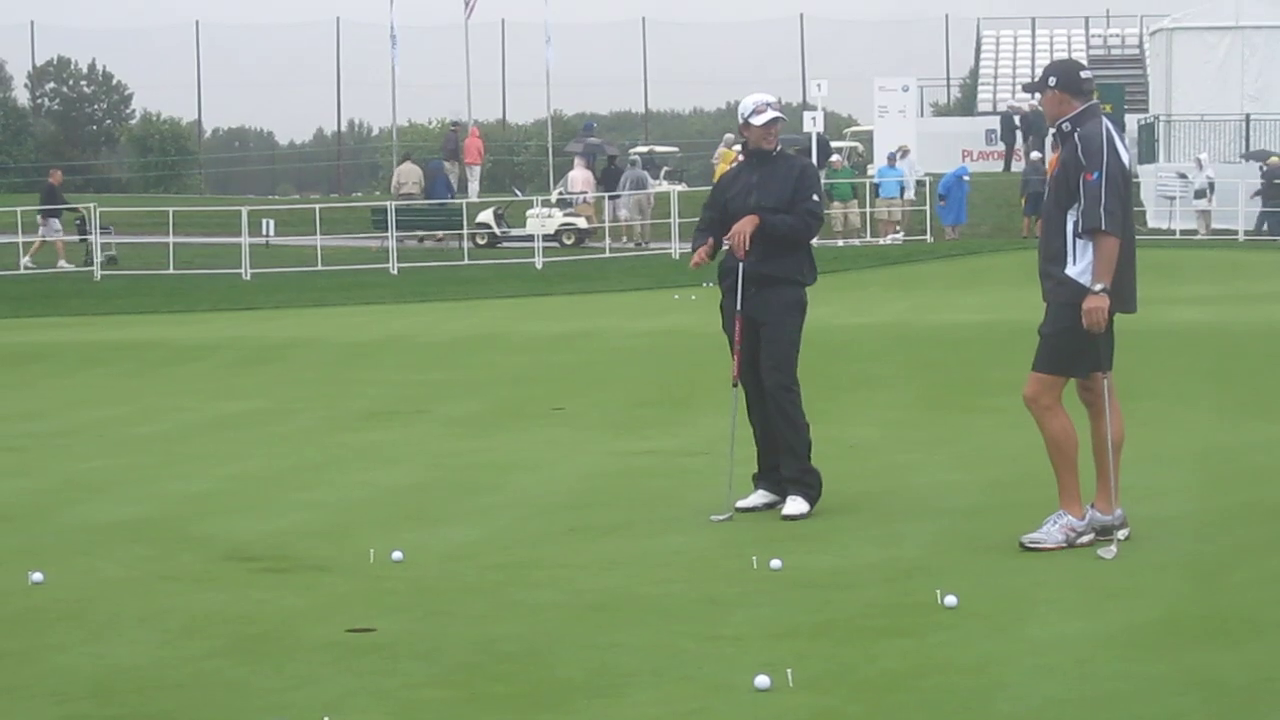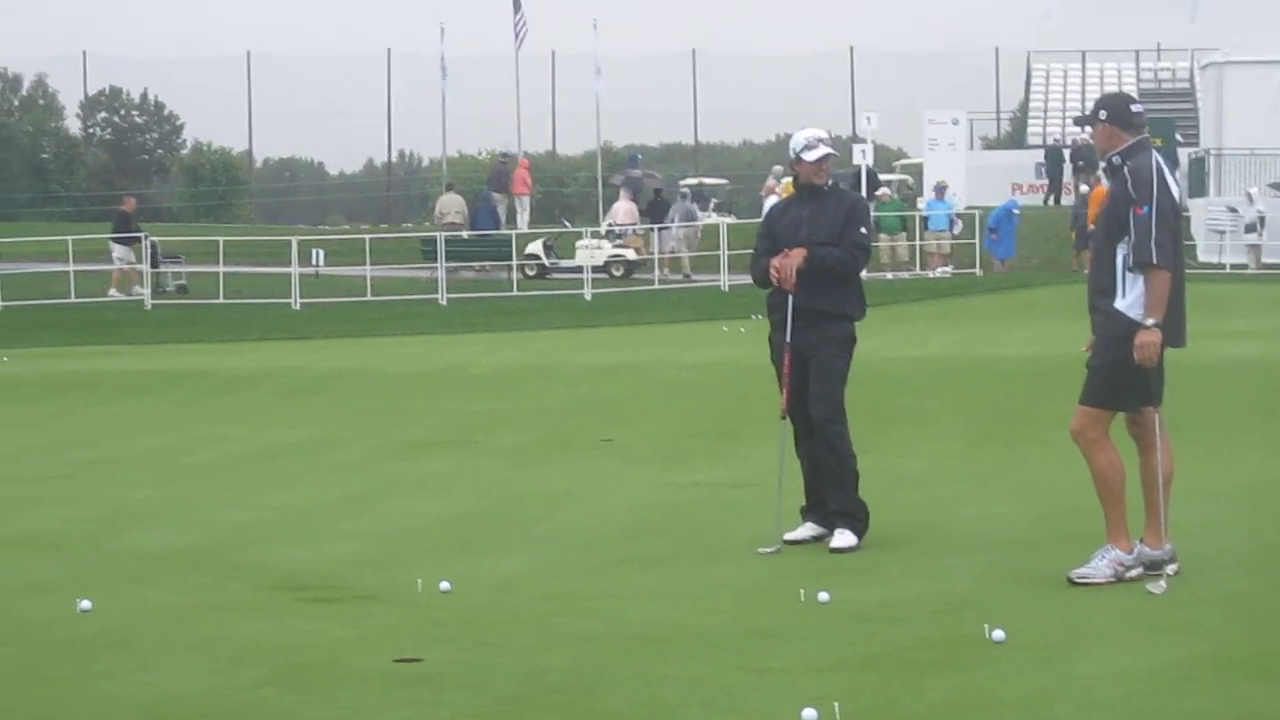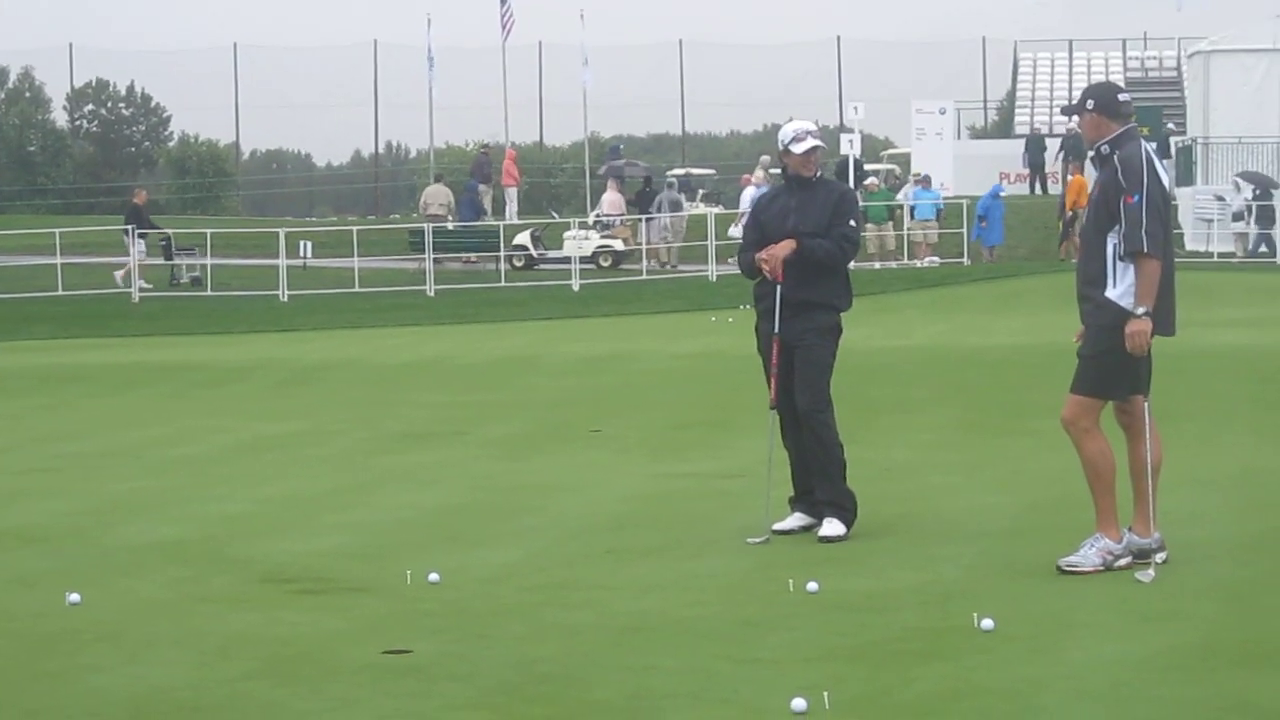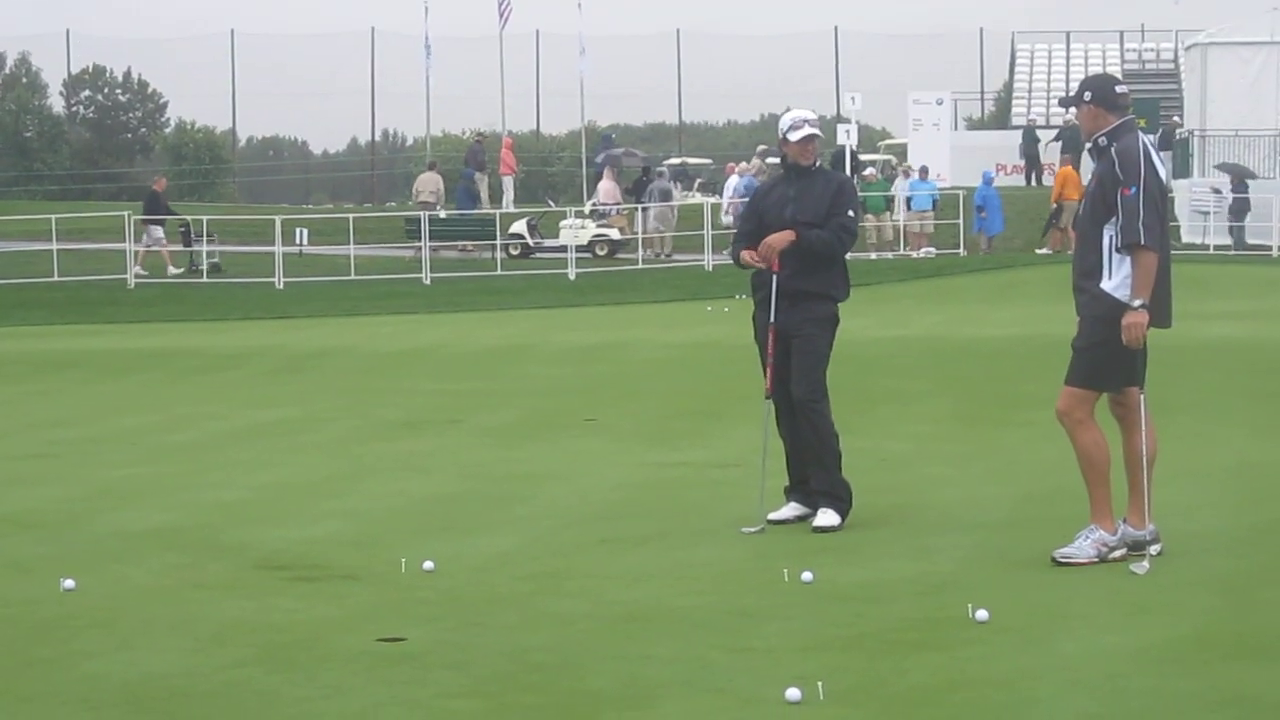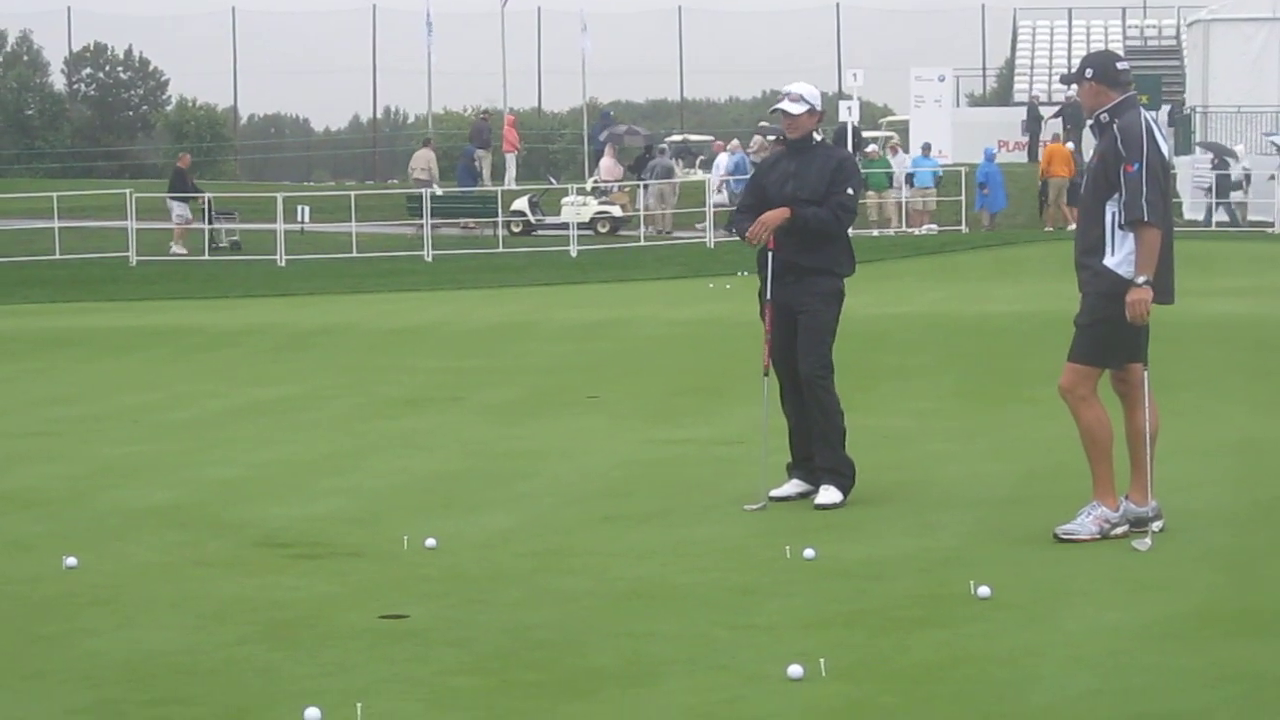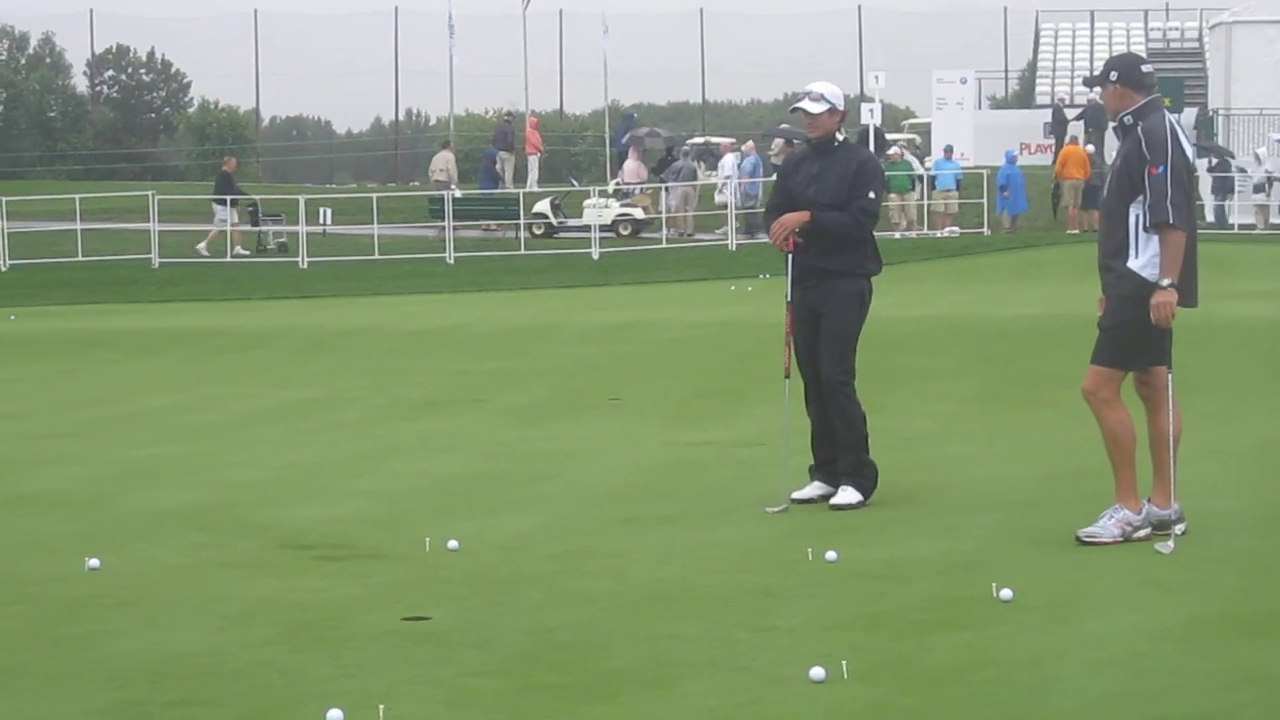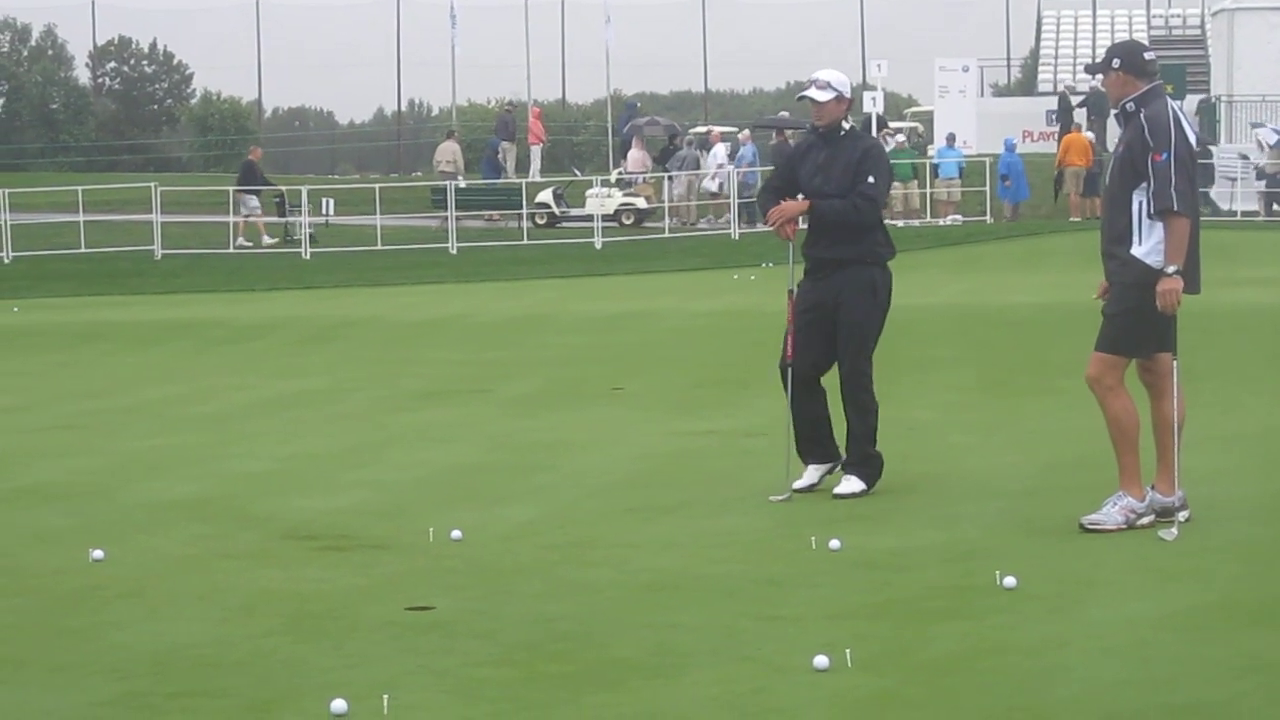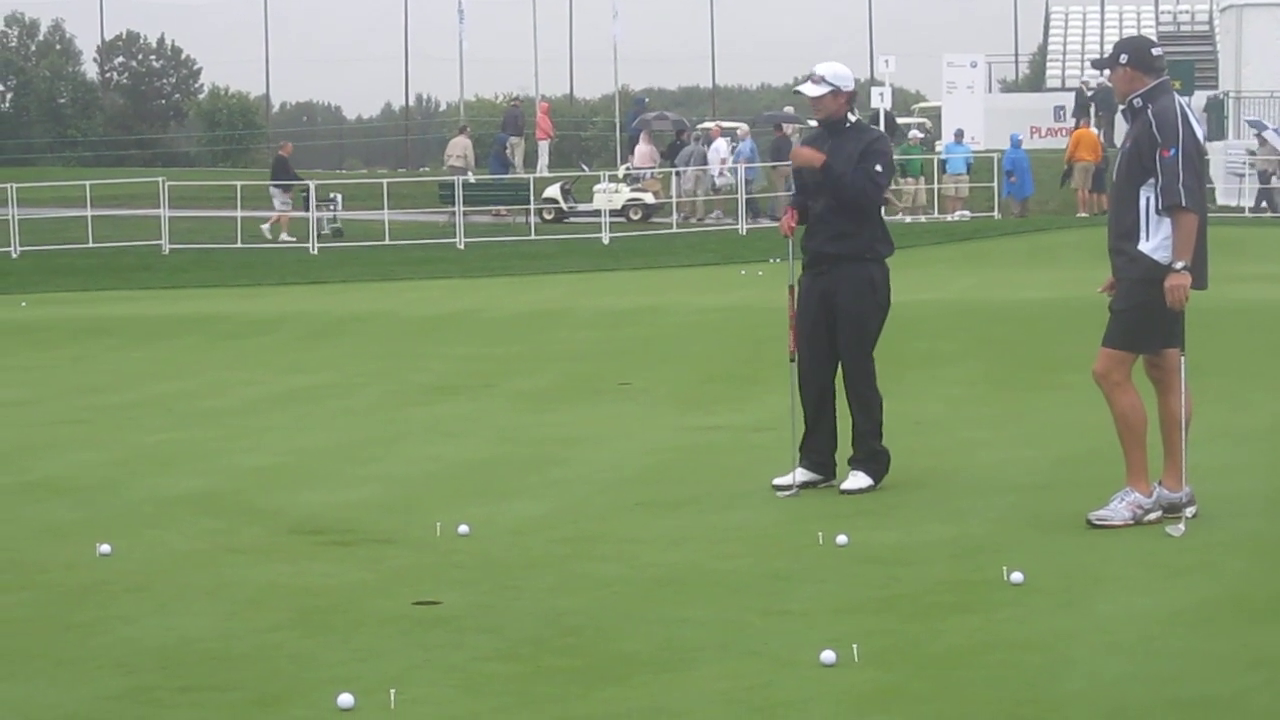
dt=0.4s
person 1, frame 1
left shoulder: (1092, 139)
right shoulder: (1085, 138)
left elbow: (1107, 222)
left wrist: (1099, 289)
left hip: (1083, 291)
right hip: (1080, 288)
left knee: (1040, 395)
right knee: (1094, 392)
left ankle: (1073, 514)
right ankle: (1106, 511)
person 1, frame 2
left shoulder: (1142, 173)
right shoulder: (1135, 171)
left elbow: (1158, 256)
left wrist: (1150, 323)
left hip: (1134, 325)
right hip: (1129, 323)
left knee: (1088, 428)
right knee: (1144, 427)
left ankle: (1121, 550)
right ankle: (1155, 547)
person 1, frame 3
left shoulder: (1132, 162)
right shoulder: (1121, 160)
left elbow: (1149, 245)
left wrist: (1141, 312)
left hip: (1125, 314)
right hip: (1116, 312)
left knee: (1079, 417)
right knee: (1132, 416)
left ankle: (1111, 538)
right ankle: (1144, 535)
person 1, frame 4
left shoulder: (1129, 154)
right shoulder: (1119, 152)
left elbow: (1145, 237)
left wrist: (1138, 304)
left hip: (1119, 305)
right hip: (1112, 303)
left knee: (1073, 408)
right knee: (1126, 408)
left ankle: (1105, 530)
right ankle: (1138, 527)
person 1, frame 5
left shoulder: (1131, 132)
right shoulder: (1120, 130)
left elbow: (1149, 214)
left wrist: (1142, 282)
left hip: (1122, 282)
right hip: (1115, 281)
left knee: (1076, 385)
right knee: (1129, 386)
left ankle: (1108, 507)
right ankle: (1140, 504)
person 1, frame 6
left shoulder: (1156, 134)
right shoulder: (1143, 132)
left elbow: (1174, 217)
left wrist: (1168, 284)
right wrist: (1118, 285)
left hip: (1147, 285)
right hip: (1138, 283)
left knee: (1100, 388)
right knee: (1152, 389)
left ankle: (1130, 510)
right ankle: (1163, 506)
person 1, frame 7
left shoulder: (1158, 121)
right shoulder: (1144, 120)
left elbow: (1177, 203)
left wrist: (1173, 271)
right wrist: (1119, 271)
left hip: (1151, 272)
right hip: (1141, 271)
left knee: (1103, 375)
right knee: (1156, 376)
left ankle: (1134, 497)
right ankle: (1166, 494)
person 1, frame 8
left shoulder: (1166, 116)
right shoulder: (1150, 115)
left elbow: (1185, 198)
left wrist: (1181, 266)
right wrist: (1125, 267)
left hip: (1158, 268)
right hip: (1148, 266)
left knee: (1110, 370)
right knee: (1163, 372)
left ankle: (1140, 493)
right ankle: (1173, 490)
person 2, frame 1
left shoulder: (800, 171)
right shoulder: (730, 179)
left elbow: (807, 223)
right elbow: (707, 227)
left wrist: (759, 220)
right wrist: (703, 247)
left hip: (782, 292)
right hip: (738, 293)
left knee: (779, 384)
right knee: (754, 387)
left ankle: (801, 485)
right ankle: (771, 481)
person 2, frame 2
left shoulder: (850, 204)
right shoulder: (779, 212)
left elbow: (856, 256)
right elbow: (757, 270)
left wrist: (807, 254)
right wrist: (772, 264)
left hip: (831, 326)
right hip: (785, 327)
left knee: (827, 416)
right knee: (801, 421)
left ankle: (849, 518)
right ankle: (818, 513)
person 2, frame 3
left shoulder: (838, 196)
right shoulder: (766, 203)
left elbow: (844, 248)
right elbow: (745, 259)
left wrist: (796, 245)
right wrist: (759, 259)
left hip: (817, 317)
right hip: (772, 317)
left knee: (813, 406)
right knee: (788, 411)
left ankle: (837, 508)
right ankle: (807, 504)
person 2, frame 4
left shoulder: (837, 186)
right shoulder: (766, 191)
left elbow: (841, 238)
right elbow: (744, 239)
left wrist: (794, 236)
right wrist: (745, 254)
left hip: (815, 307)
right hip: (770, 307)
left knee: (809, 396)
right knee: (784, 400)
left ankle: (832, 498)
right ankle: (802, 494)
person 2, frame 5
left shoulder: (839, 162)
right shoulder: (770, 165)
left elbow: (839, 216)
right elbow: (744, 212)
left wrist: (789, 214)
right wrist: (750, 230)
left hip: (820, 282)
right hip: (777, 282)
left knee: (815, 373)
right knee: (789, 377)
left ankle: (836, 475)
right ankle: (805, 470)
person 2, frame 6
left shoulder: (862, 163)
right shoulder: (795, 164)
left elbow: (862, 220)
right elbow: (774, 211)
left wrist: (809, 218)
right wrist: (780, 229)
left hip: (845, 283)
right hip: (805, 282)
left knee: (836, 377)
right knee: (813, 380)
left ankle: (857, 477)
right ankle: (827, 472)
person 2, frame 7
left shoulder: (868, 150)
right shoulder: (804, 150)
left elbow: (865, 209)
right elbow: (771, 192)
left wrist: (808, 207)
right wrist: (781, 215)
left hip: (861, 274)
right hip: (818, 272)
left knee: (854, 373)
right knee: (796, 367)
left ankle: (862, 466)
right ankle: (820, 453)
person 2, frame 8
left shoulder: (872, 142)
right shoulder: (812, 141)
left elbow: (869, 193)
left wrist: (824, 163)
right wrist: (794, 213)
left hip: (859, 269)
right hip: (817, 268)
left knee: (857, 368)
right knee: (812, 369)
left ankle: (869, 463)
right ankle: (816, 462)
